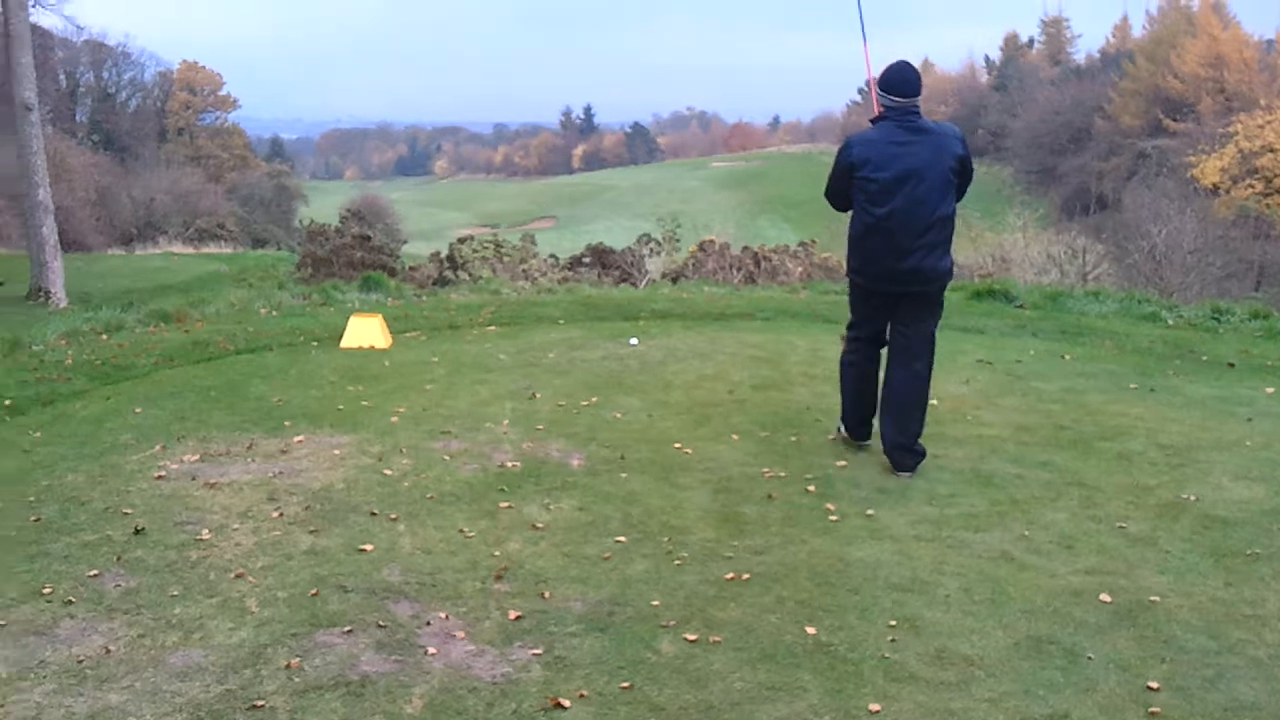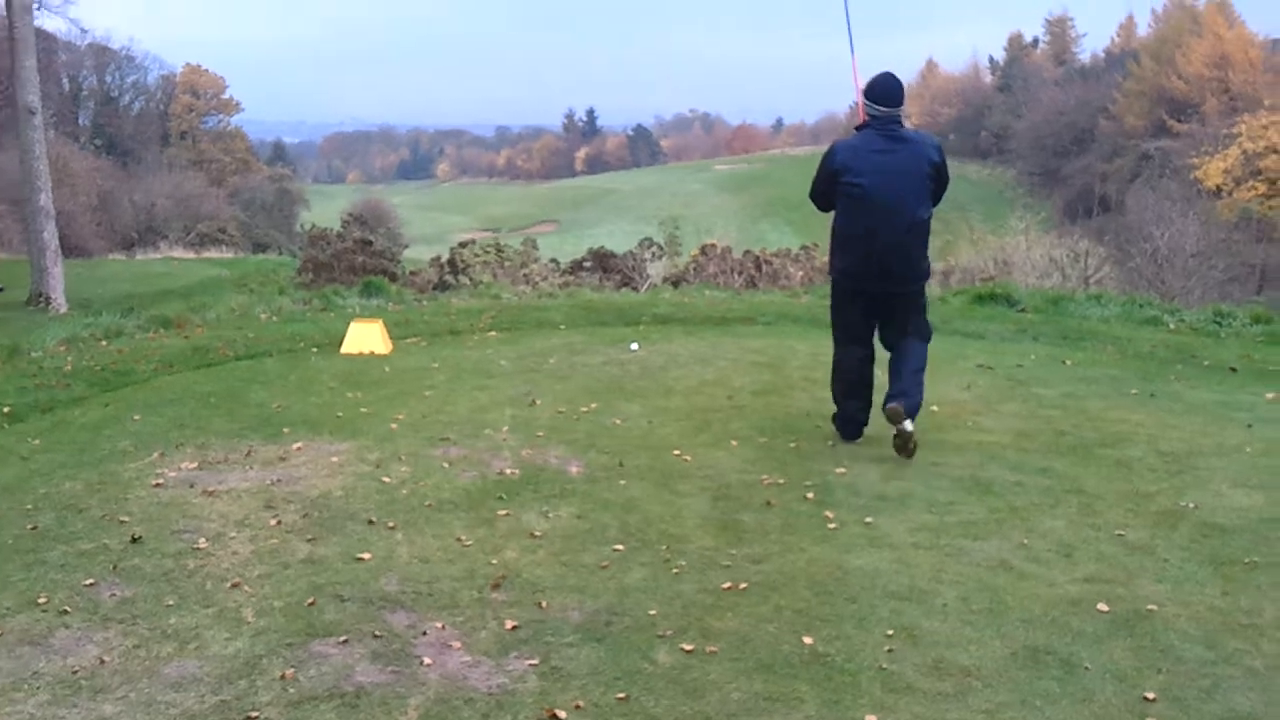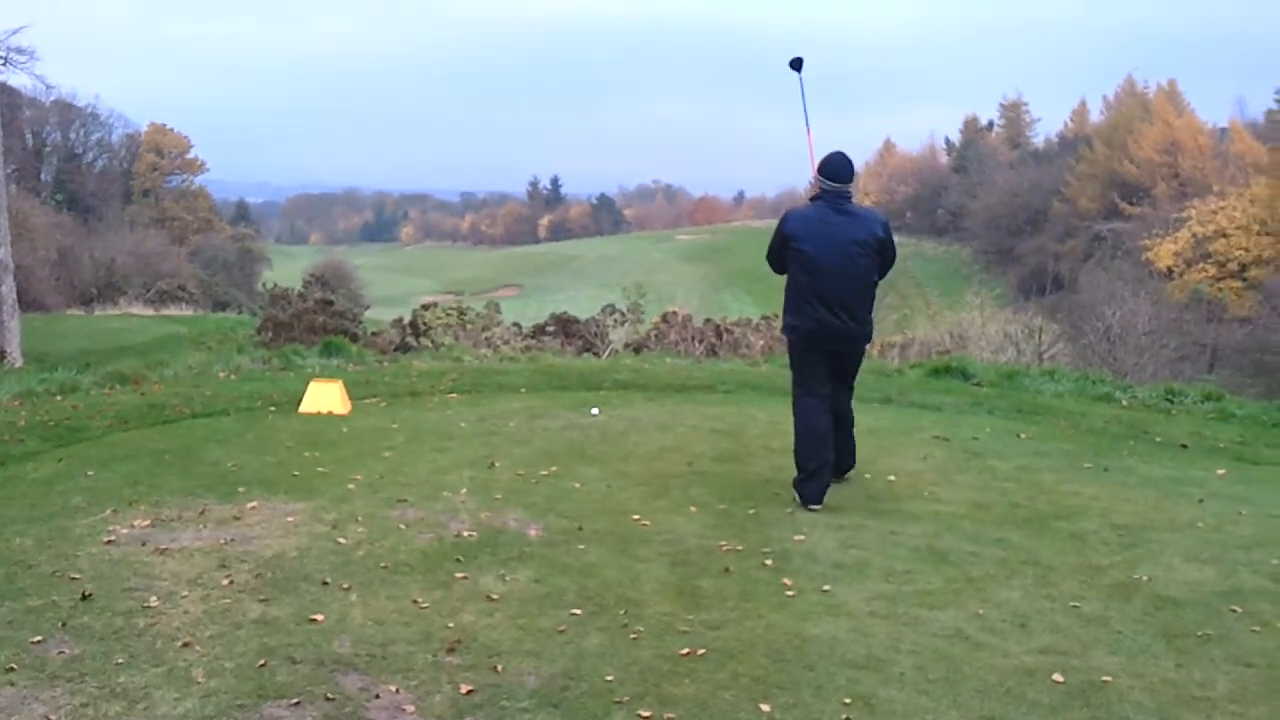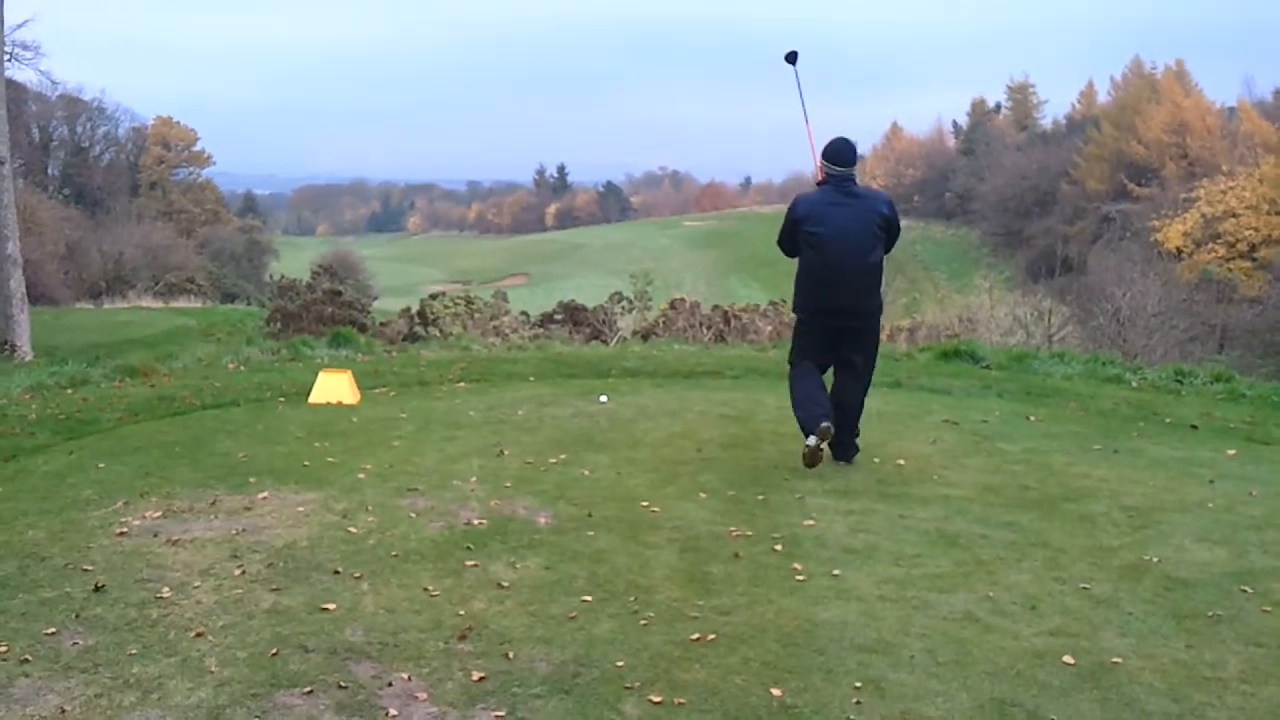
dt=0.3s
person 1, frame 1
left shoulder: (859, 145)
right shoulder: (952, 140)
left elbow: (837, 199)
right elbow: (960, 190)
left hip: (871, 269)
right hip: (927, 270)
left knee: (863, 343)
right knee: (913, 357)
left ankle: (857, 428)
right ankle: (904, 452)
person 1, frame 2
left shoulder: (843, 151)
right shoulder: (929, 148)
left elbow: (821, 200)
right elbow: (936, 196)
left hip: (853, 268)
right hip: (907, 269)
left knee: (852, 345)
right knee: (909, 338)
left ankle: (850, 423)
right ankle: (903, 405)
person 1, frame 3
left shoulder: (794, 220)
right shoulder: (875, 223)
left elbow: (776, 263)
right elbow: (884, 267)
left hip: (806, 328)
right hip: (853, 329)
left knee: (811, 402)
right knee: (840, 395)
left ankle: (812, 489)
right ankle: (840, 466)
person 1, frame 4
left shoulder: (804, 205)
right shoulder: (881, 203)
left elbow: (787, 248)
right elbow: (889, 243)
left hip: (815, 307)
right hip: (863, 308)
left knee: (805, 365)
right knee: (852, 374)
left ankle: (818, 424)
right ankle: (844, 445)
